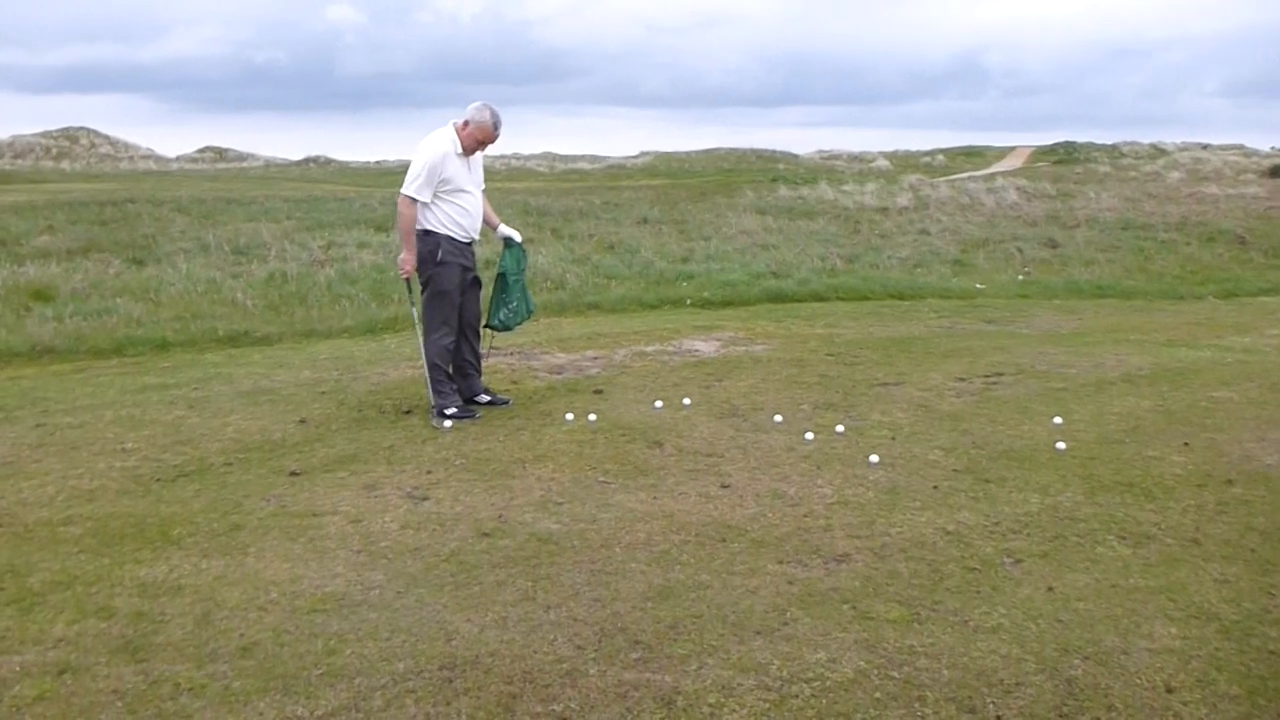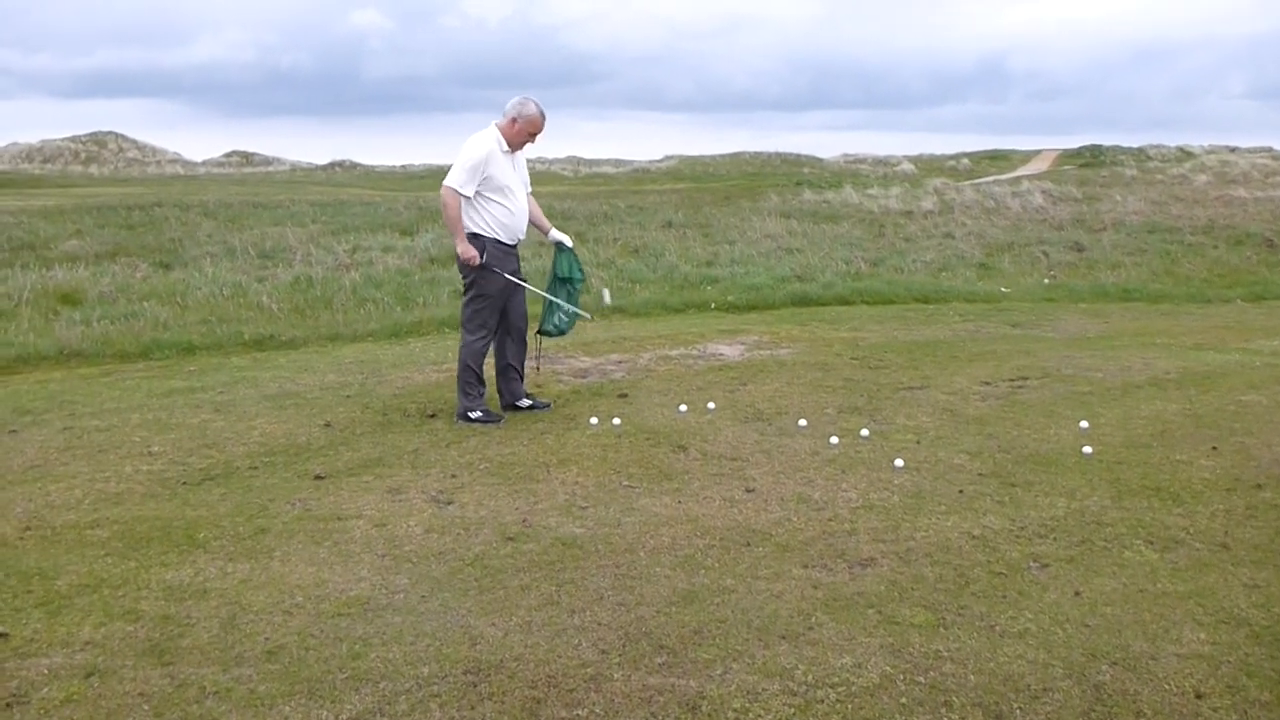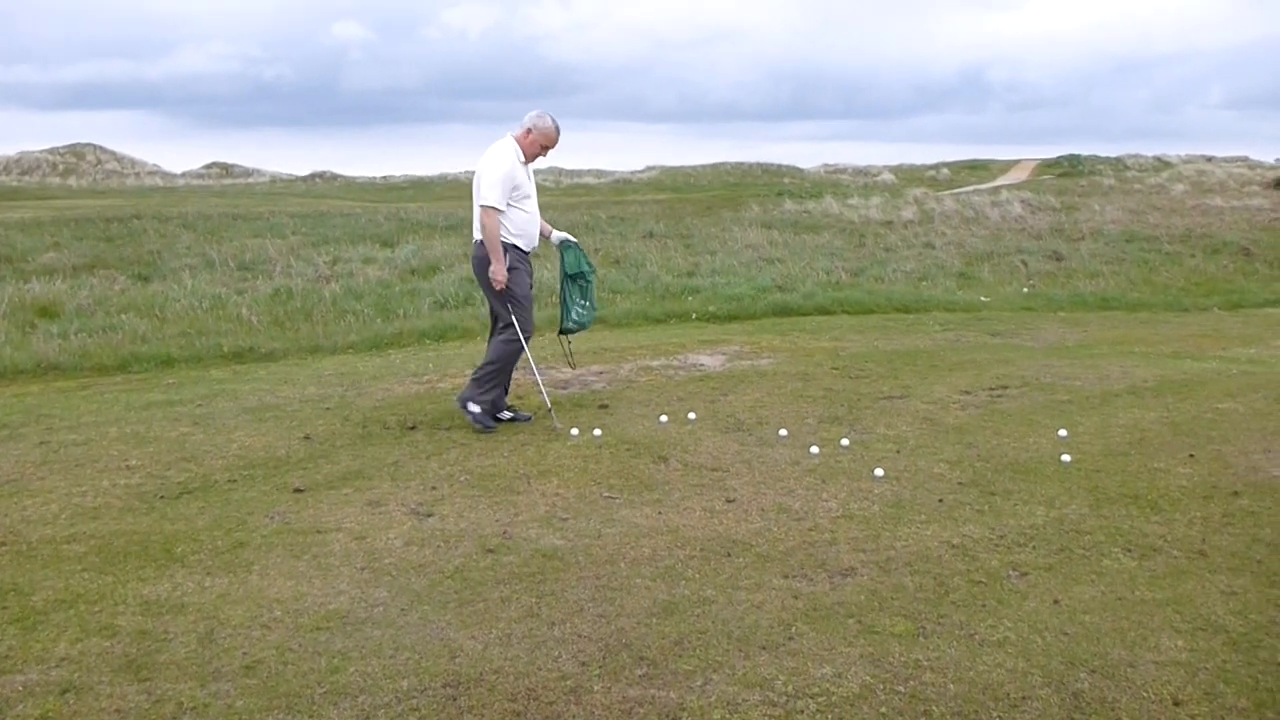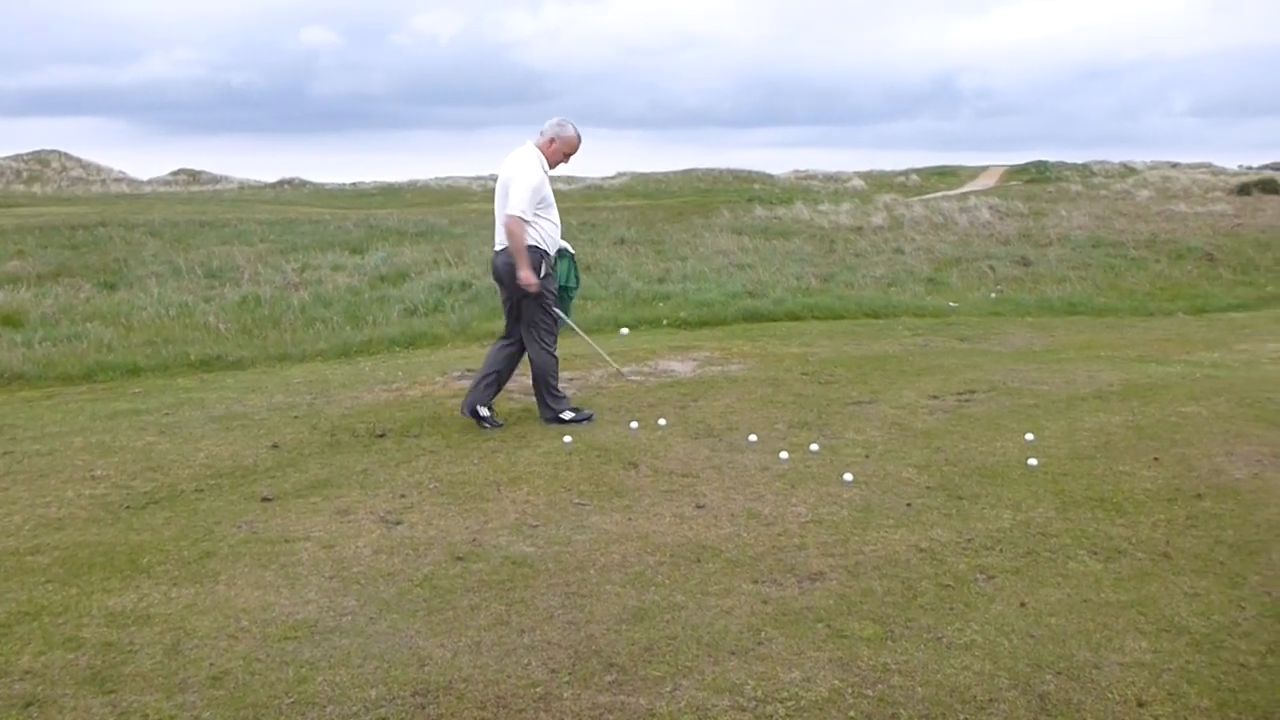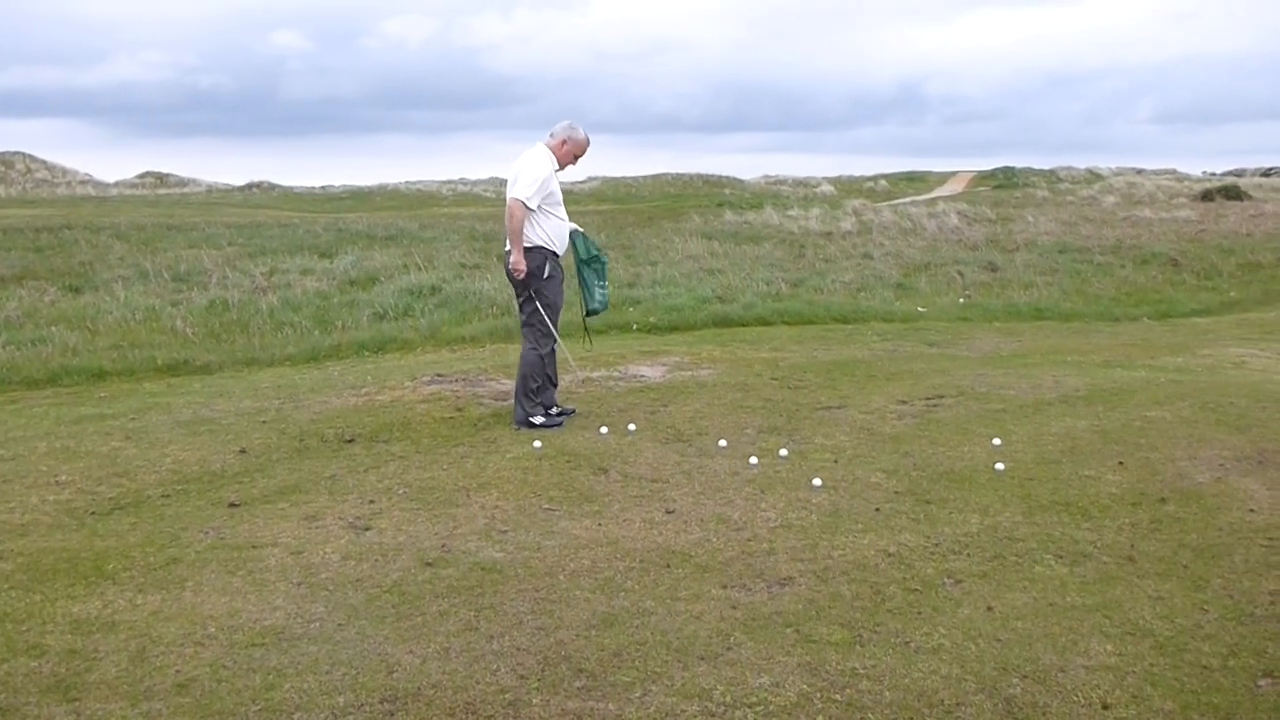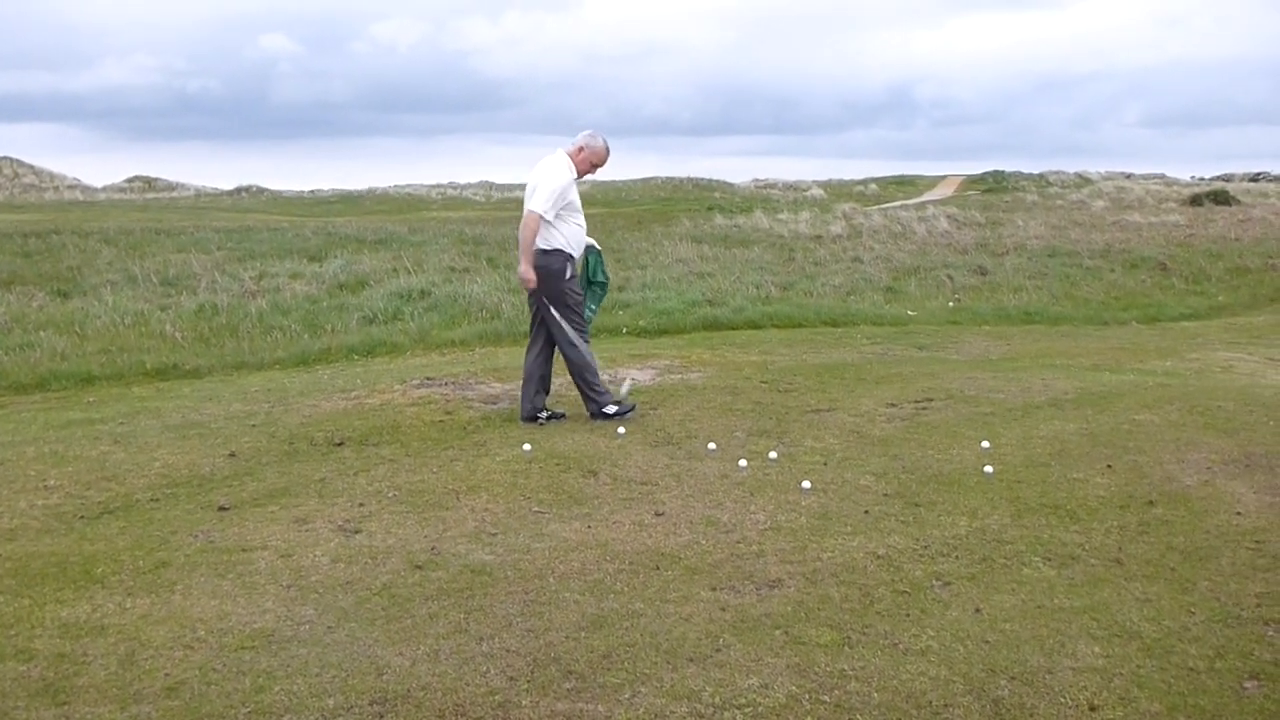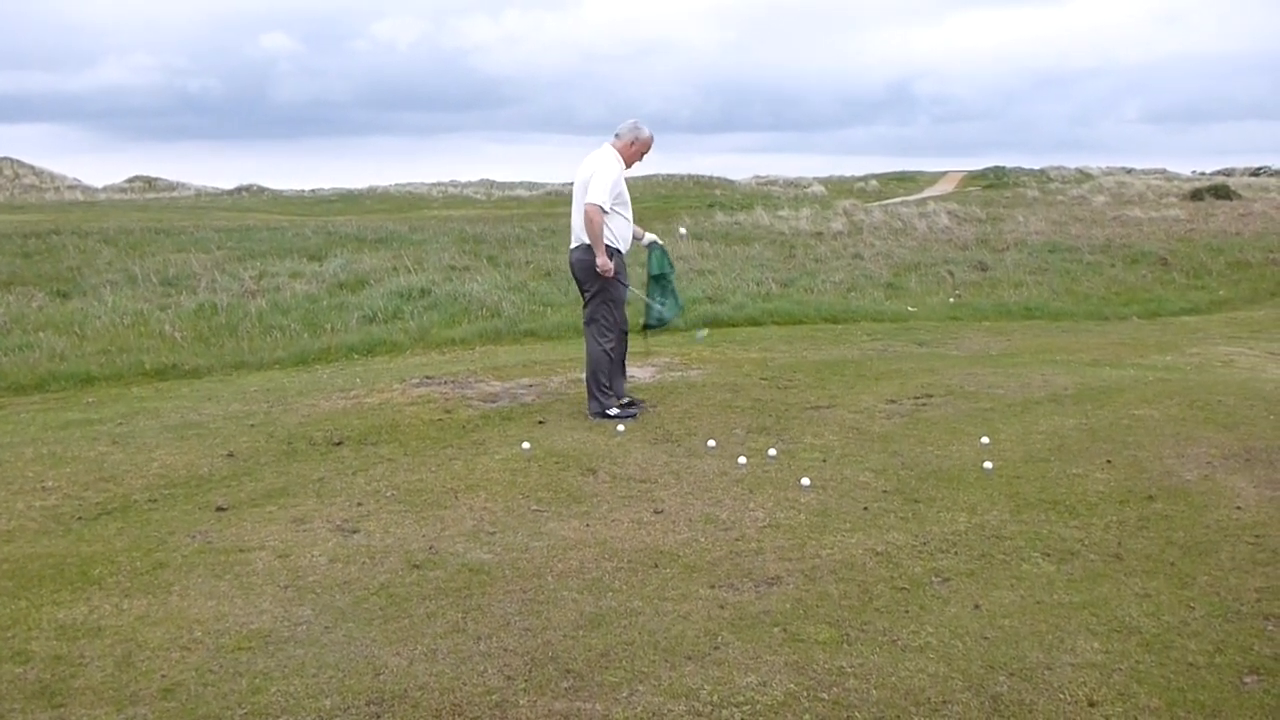
dt=0.7s
person 1, frame 1
left shoulder: (473, 152)
right shoulder: (435, 150)
right elbow: (407, 202)
left wrist: (499, 227)
right wrist: (409, 252)
left hip: (463, 248)
right hip: (438, 248)
left knee: (469, 322)
right knee: (442, 326)
left ankle: (471, 389)
right ankle: (444, 400)
person 1, frame 2
left shoulder: (516, 153)
right shoulder: (480, 149)
left elbow: (524, 197)
right elbow: (449, 193)
left wrist: (550, 231)
right wrist: (461, 243)
left hip: (508, 251)
right hip: (483, 252)
left knee: (514, 327)
right knee: (479, 330)
left ankle: (512, 394)
right ankle: (470, 405)
person 1, frame 3
left shoulder: (518, 161)
right shoulder: (501, 160)
right elbow: (489, 215)
left wrist: (551, 233)
right wrist: (497, 263)
left hip: (513, 256)
right hip: (501, 257)
left knee: (507, 330)
right knee: (516, 328)
left ankle: (495, 403)
right ankle: (474, 396)
person 1, frame 4
left shoulder: (526, 162)
right shoulder: (529, 169)
right elbow: (514, 222)
left wrist: (553, 240)
right wrist: (525, 268)
left hip: (517, 262)
right hip: (530, 263)
left knee: (516, 337)
right knee: (541, 337)
left ankle: (479, 400)
right ankle: (554, 408)
person 1, frame 5
left shoulder: (538, 163)
right shoulder: (538, 166)
right elbow: (515, 207)
left wrist: (564, 226)
right wrist: (517, 254)
left hip: (535, 259)
right hip: (535, 260)
left knee: (543, 335)
right knee: (539, 337)
left ankle: (544, 403)
right ankle: (528, 411)
person 1, frame 6
left shoulder: (555, 168)
right shoulder: (559, 175)
right elbow: (531, 218)
left wrist: (579, 239)
right wrist: (525, 263)
left hip: (544, 263)
right hip: (553, 264)
left knee: (543, 338)
right knee: (573, 337)
left ankle: (533, 407)
right ankle: (599, 402)
person 1, frame 7
left shoulder: (601, 161)
right shoulder: (608, 167)
right elbow: (591, 212)
left wrist: (641, 235)
right wrist: (601, 256)
left hip: (596, 258)
right hip: (601, 261)
left knee: (615, 328)
right knee: (603, 332)
left ankle: (613, 393)
right ankle: (602, 403)
